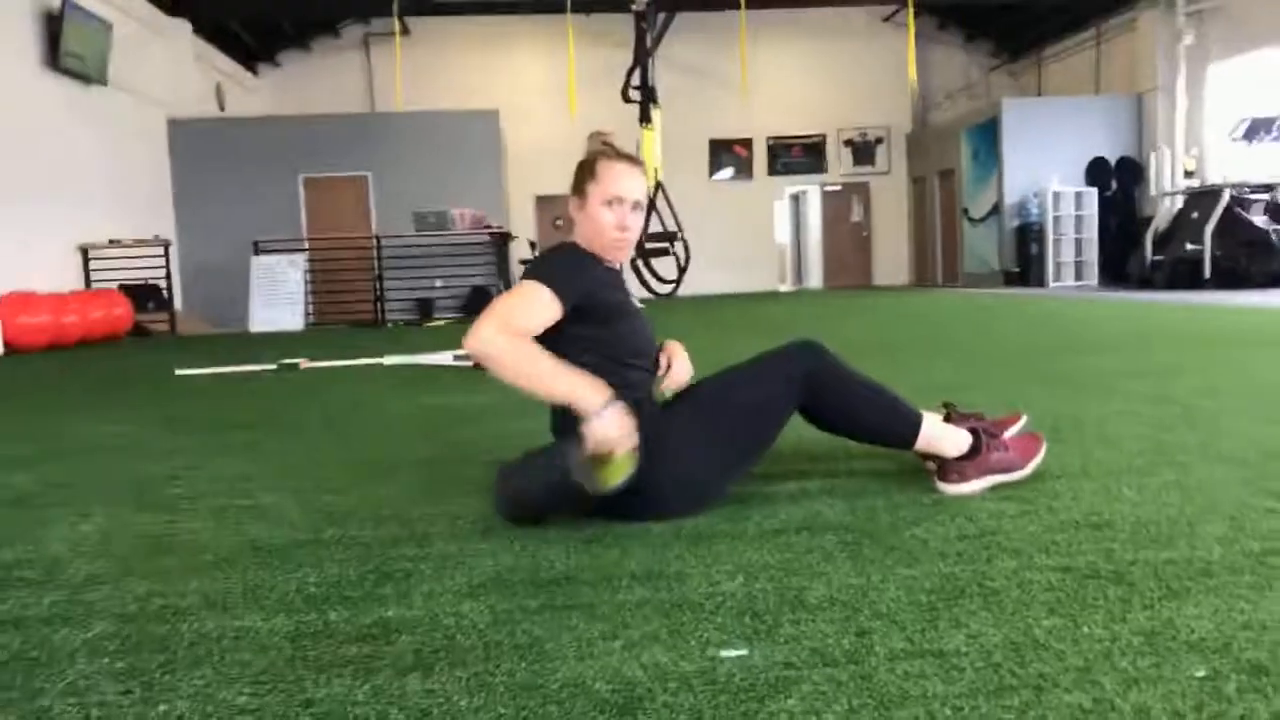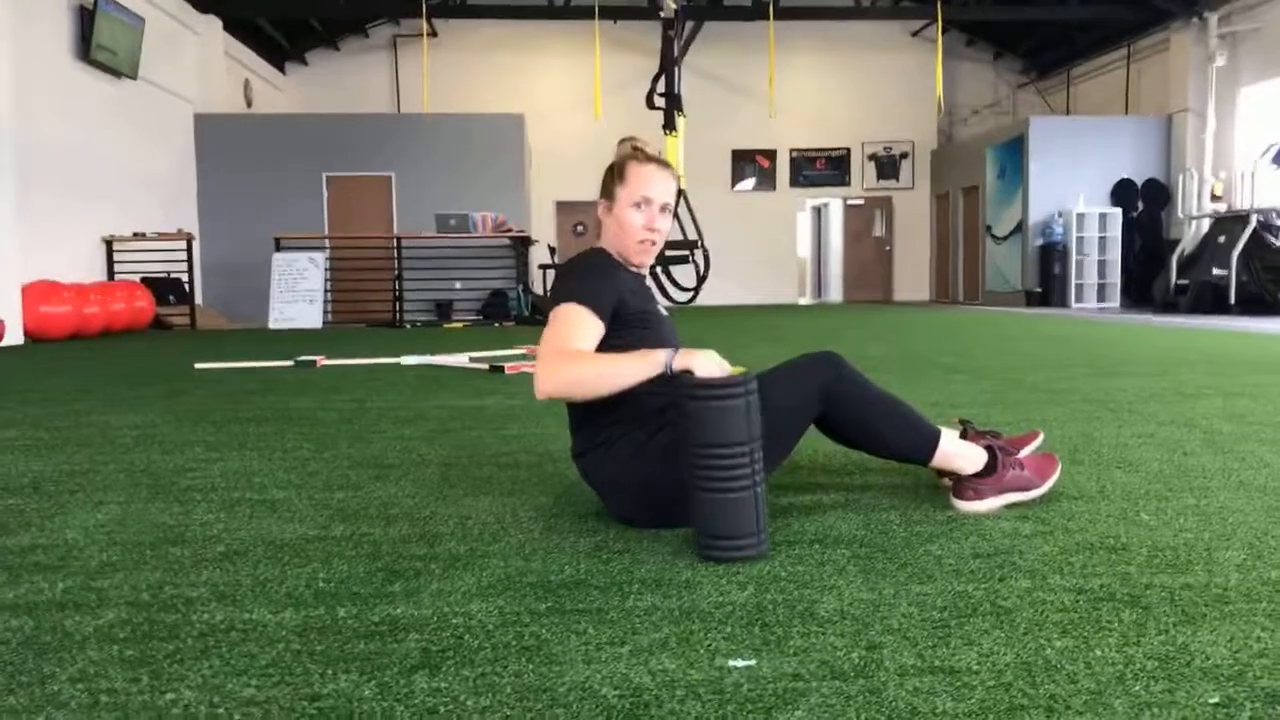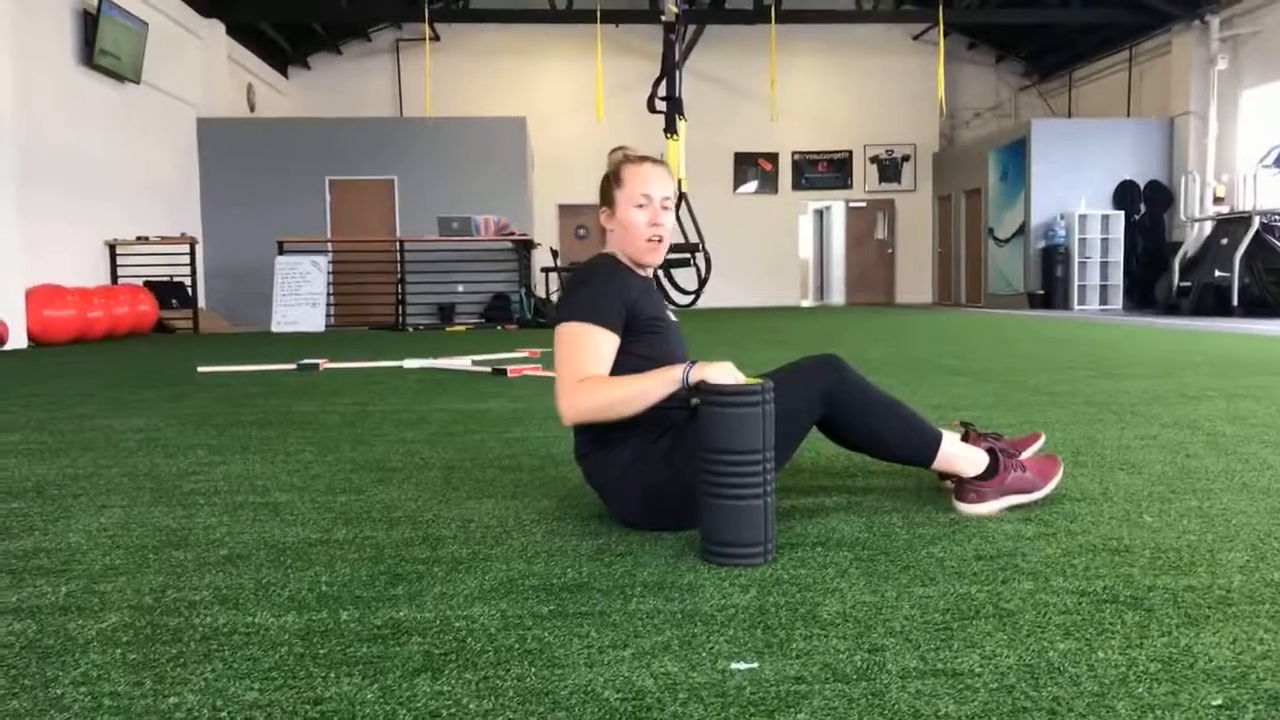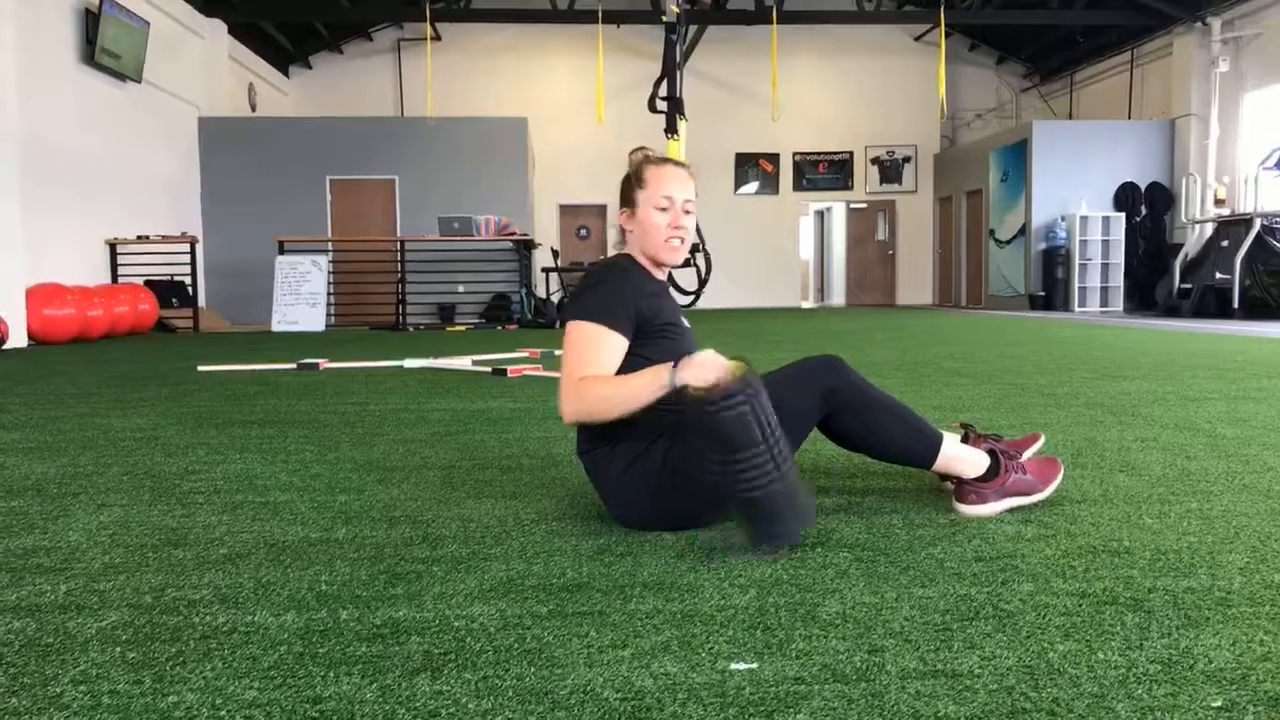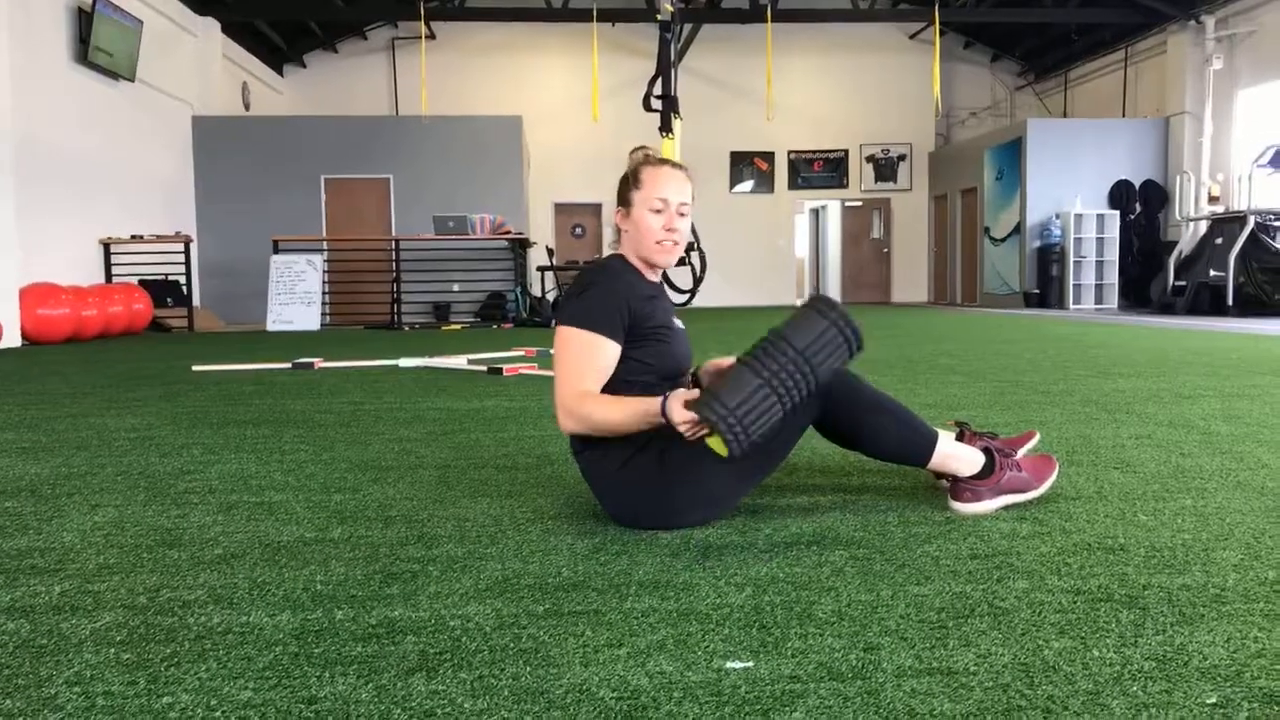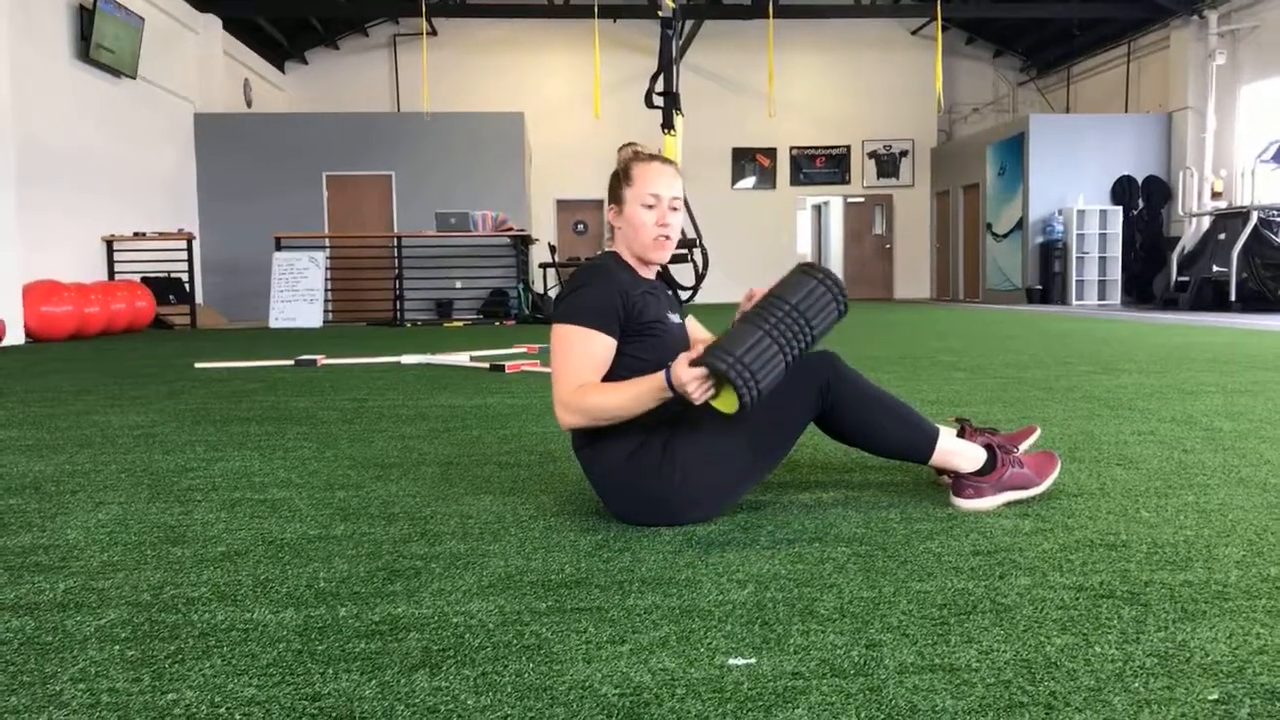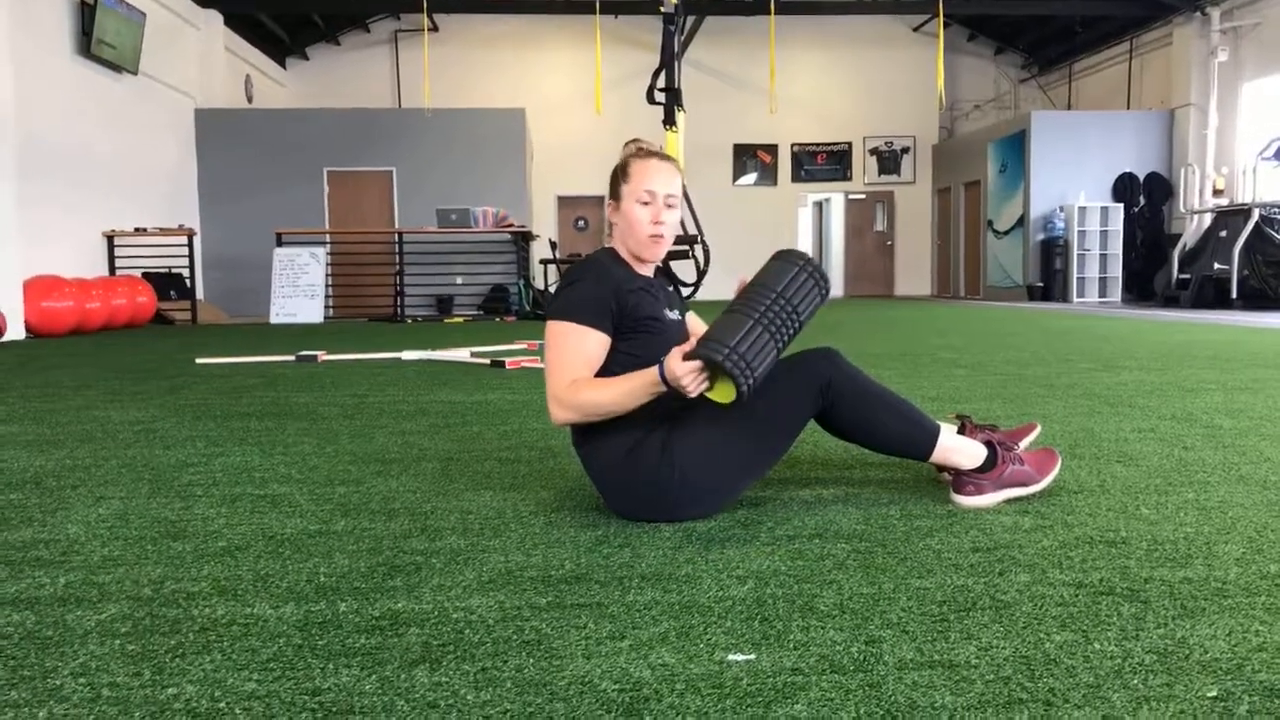
dt=0.4s
person 1, frame 1
left shoulder: (598, 275)
right shoulder: (567, 268)
right elbow: (486, 337)
left wrist: (667, 353)
right wrist: (594, 400)
left hip: (645, 457)
right hip: (640, 472)
left knee: (793, 373)
right knee: (802, 364)
left ankle: (947, 432)
right ankle: (963, 451)
person 1, frame 2
left shoulder: (624, 280)
right shoulder: (592, 275)
right elbow: (551, 376)
left wrist: (699, 374)
right wrist: (673, 358)
left hip: (654, 460)
right hip: (646, 476)
left knee: (816, 380)
right knee: (822, 376)
left ankle: (964, 447)
right ankle: (978, 468)
person 1, frame 3
left shoulder: (635, 284)
right shoulder: (599, 284)
right elbow: (575, 402)
left wrist: (699, 381)
right wrist: (689, 373)
left hip: (658, 464)
right hip: (649, 482)
left knee: (819, 382)
right knee: (824, 378)
left ankle: (965, 449)
right ankle: (980, 471)
person 1, frame 4
left shoulder: (647, 287)
right shoulder: (613, 284)
right elbow: (577, 400)
left wrist: (705, 381)
right wrist: (676, 372)
left hip: (663, 464)
right hip: (649, 482)
left knee: (820, 385)
right knee: (824, 378)
left ankle: (966, 451)
right ankle: (979, 471)
person 1, frame 5
left shoulder: (644, 287)
right shoulder: (605, 288)
right elbow: (573, 410)
left wrist: (702, 378)
right wrist: (664, 409)
left hip: (661, 462)
right hip: (645, 484)
right knee: (818, 379)
left ankle: (959, 448)
right ankle: (975, 470)
person 1, frame 6
left shoulder: (651, 287)
right shoulder: (598, 286)
right elbow: (571, 405)
right wrist: (669, 383)
left hip: (667, 457)
right hip: (648, 480)
left knee: (815, 373)
right knee: (820, 375)
left ankle: (960, 445)
right ankle: (978, 468)
person 1, frame 7
left shoulder: (653, 282)
right shoulder: (594, 282)
right elbow: (563, 402)
right wrist: (662, 378)
left hip: (669, 448)
right hip: (648, 477)
left knee: (814, 372)
right knee: (820, 372)
left ankle: (961, 442)
right ankle: (978, 463)
